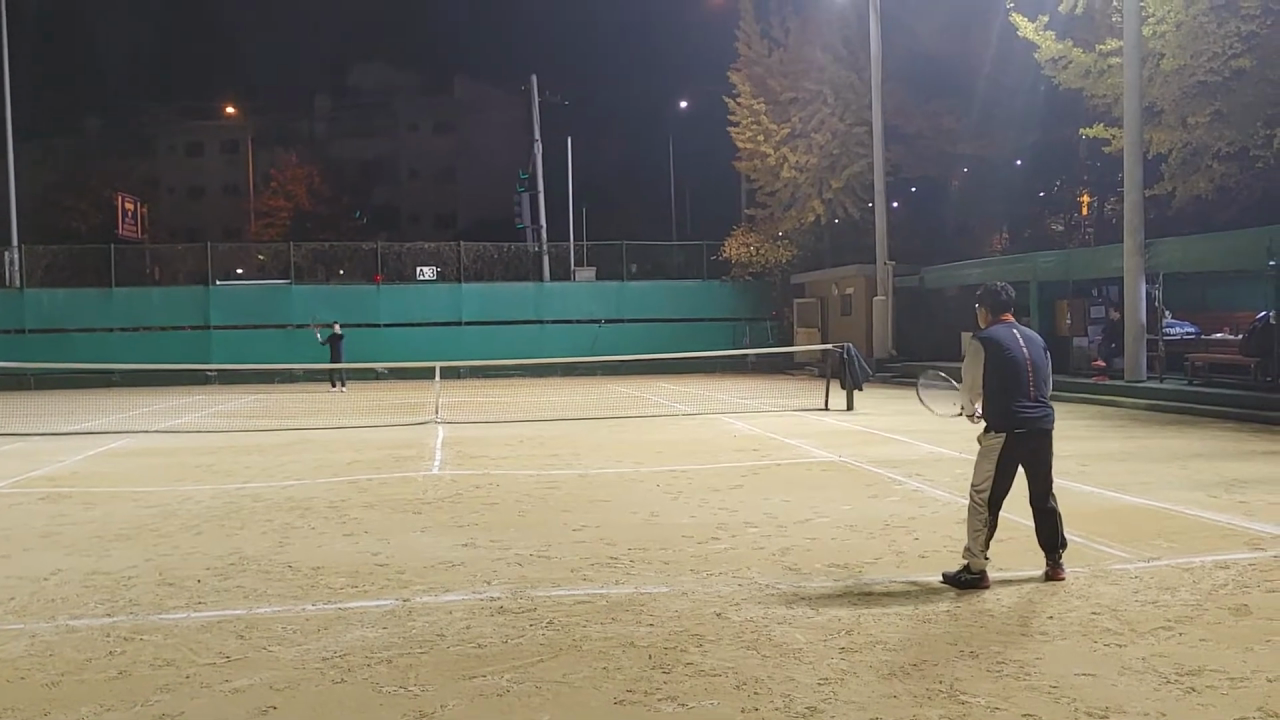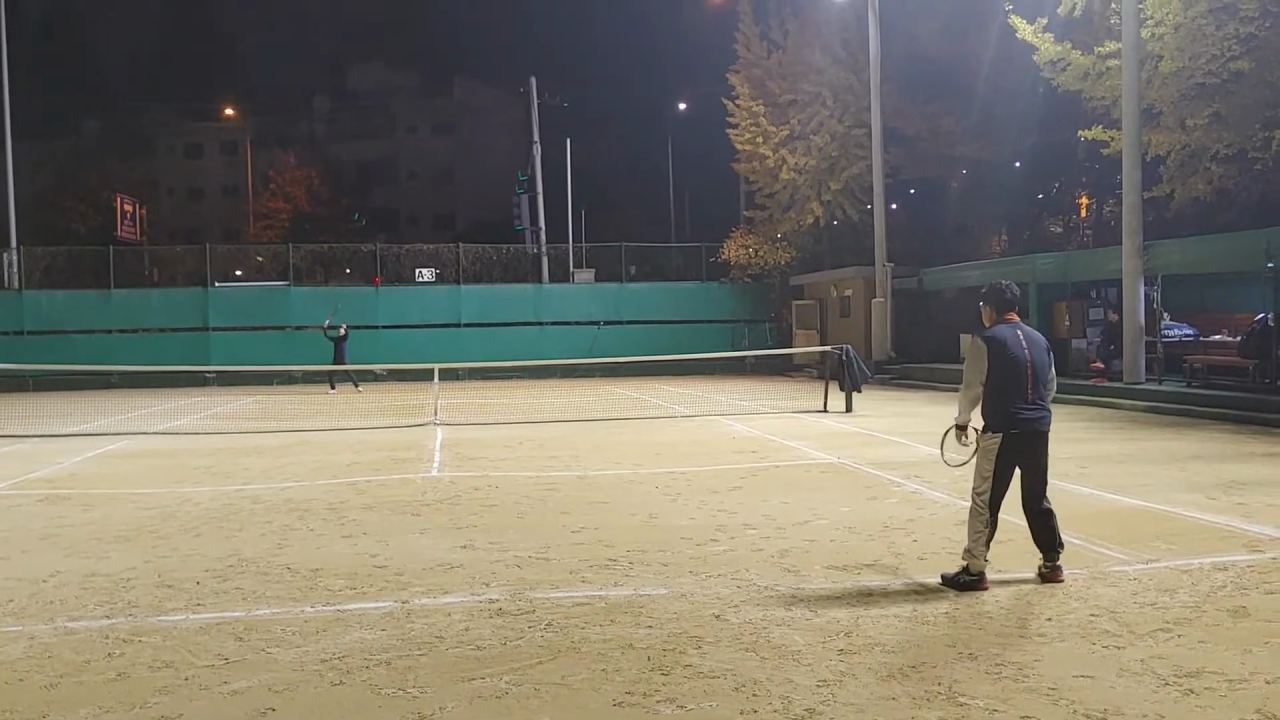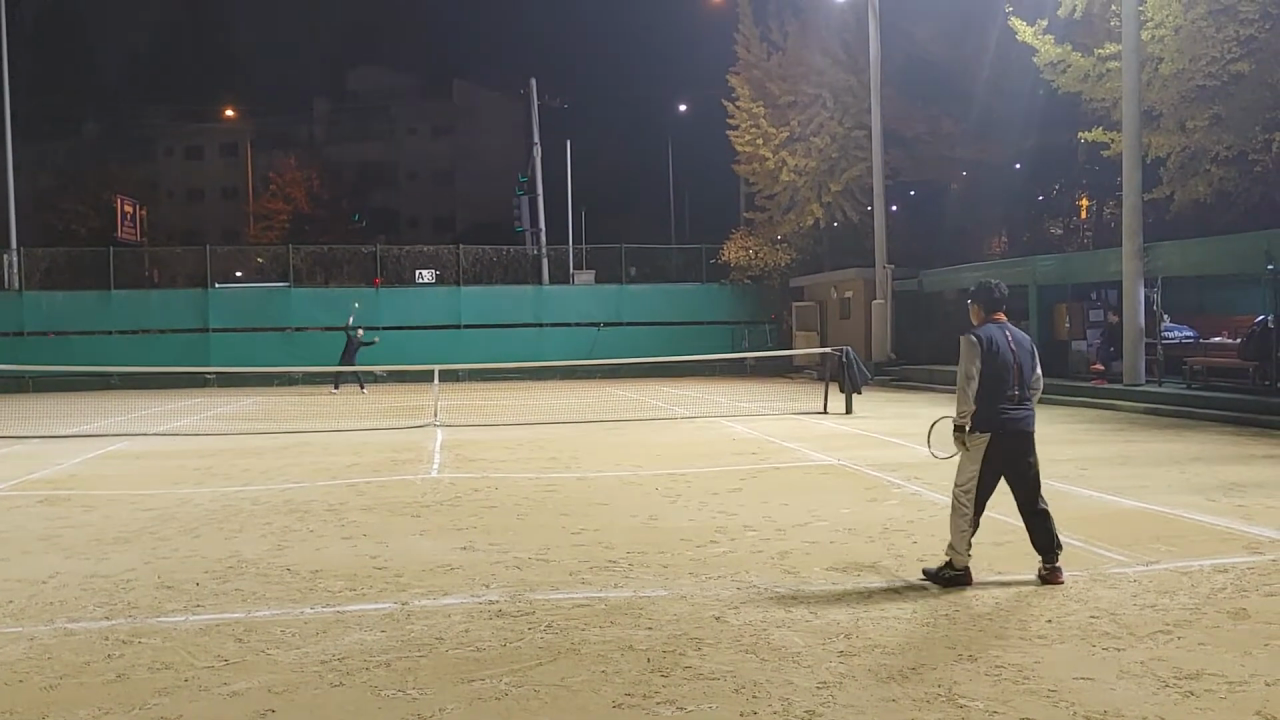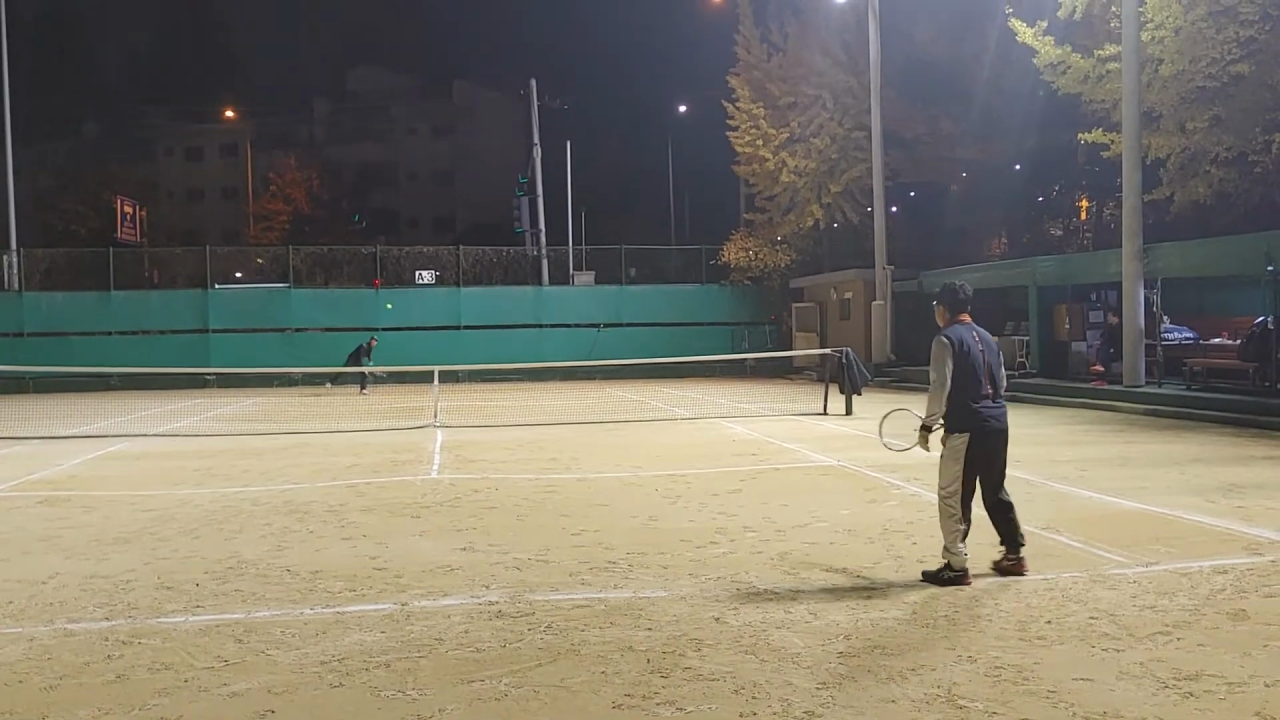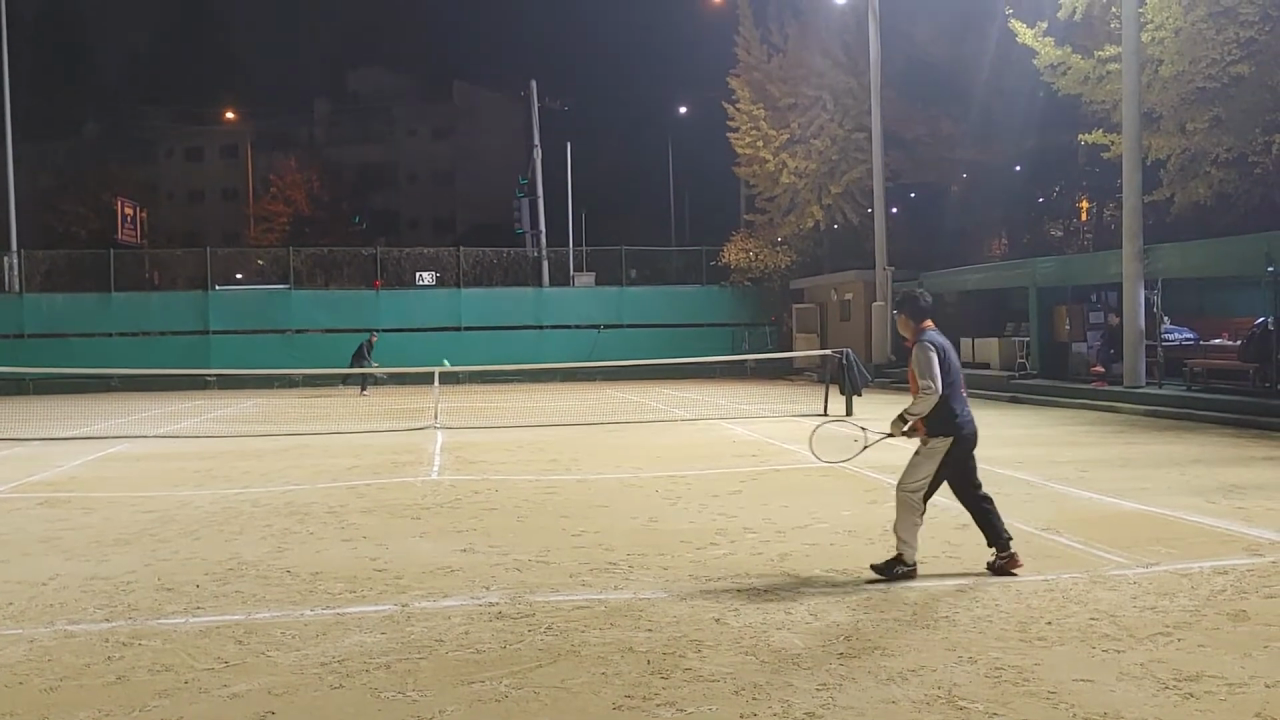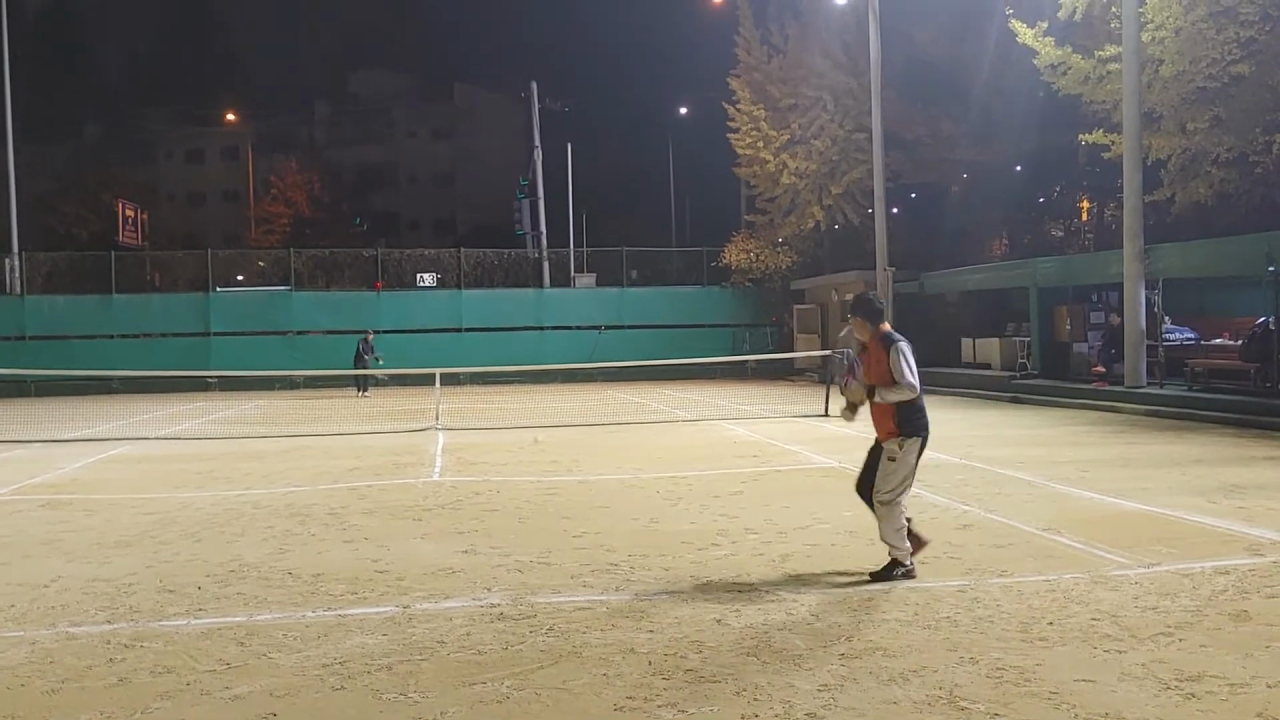
dt=0.3s
person 1, frame 1
left shoulder: (984, 341)
right shoulder: (1035, 339)
left elbow: (971, 387)
right elbow: (1046, 385)
left wrist: (971, 411)
left hip: (1005, 430)
right hip: (1041, 426)
left knee: (984, 499)
right knee: (1043, 496)
left ankle: (975, 568)
right ankle: (1055, 561)
person 1, frame 2
left shoulder: (987, 340)
right shoulder: (1039, 339)
left elbow: (972, 387)
right elbow: (1051, 386)
left wrist: (962, 422)
left hip: (1002, 430)
right hip: (1038, 428)
left knee: (985, 500)
right knee: (1037, 498)
left ankle: (975, 570)
right ankle: (1052, 563)
person 1, frame 3
left shoulder: (976, 338)
right shoulder: (1024, 339)
left elbow: (968, 388)
right elbow: (1036, 386)
left wrist: (960, 425)
left hip: (990, 431)
right hip: (1023, 429)
left knee: (967, 497)
right knee: (1030, 497)
left ankle: (958, 566)
right ankle: (1051, 565)
person 1, frame 4
left shoulder: (946, 339)
right shoulder: (987, 338)
left elbow: (940, 387)
right elbow: (1000, 382)
left wrist: (927, 425)
left hip: (966, 429)
right hip: (997, 424)
left knee: (952, 497)
right knee: (995, 491)
left ankle: (956, 566)
right ankle: (1014, 554)
person 1, frame 5
left shoulder: (924, 345)
right shoulder: (938, 340)
left elbow: (931, 392)
left wrist: (905, 416)
right wrist: (916, 422)
left hip: (945, 434)
right hip: (961, 429)
left knee: (910, 491)
right knee: (971, 491)
left ankle: (905, 560)
right ankle: (1005, 552)
person 1, frame 6
left shoulder: (896, 345)
right shoulder: (868, 348)
left elbow: (911, 388)
right elbow: (868, 386)
left wrist: (875, 394)
left hip: (907, 434)
right hip: (889, 435)
left knee: (887, 497)
right knee: (867, 487)
left ankle: (902, 561)
right ankle: (909, 536)
